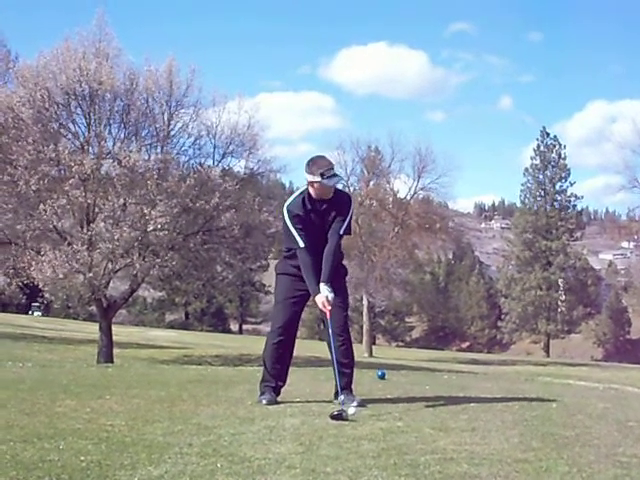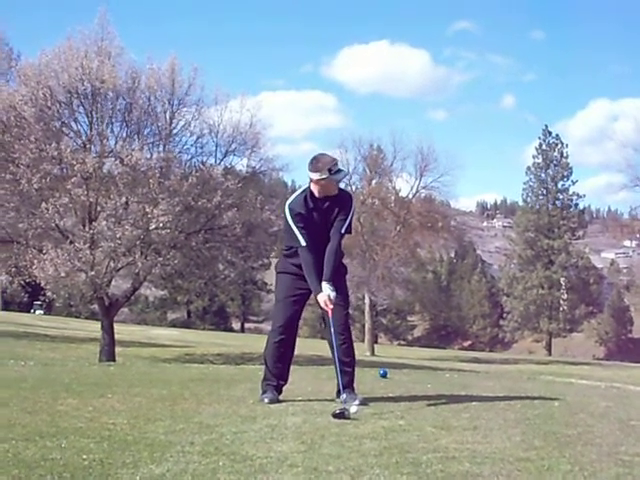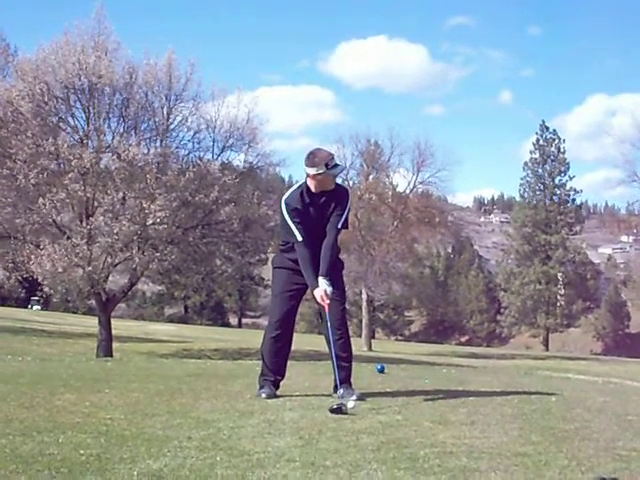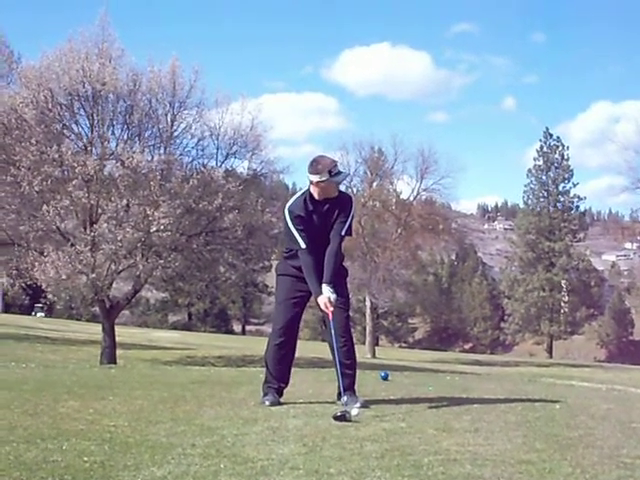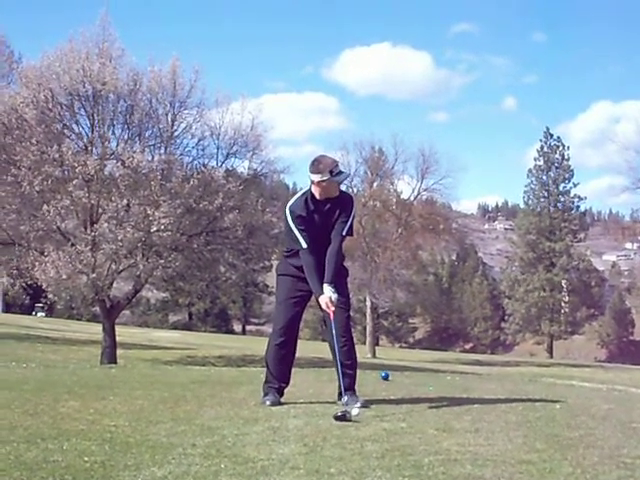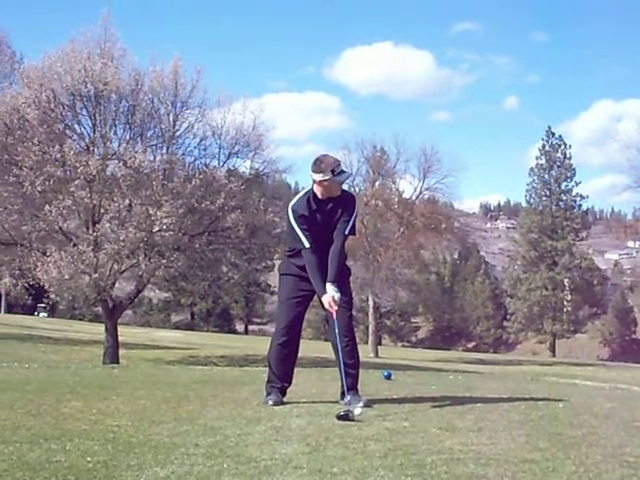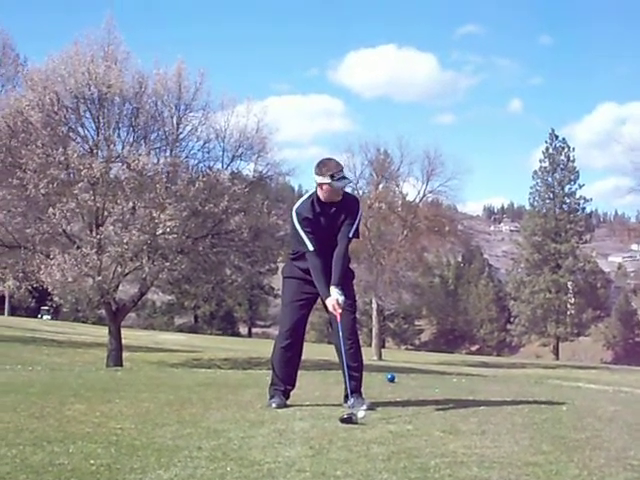
dt=0.2s
person 1, frame 1
left shoulder: (343, 201)
right shoulder: (293, 206)
left elbow: (333, 243)
right elbow: (303, 250)
left wrist: (325, 284)
right wrist: (315, 291)
left hip: (330, 270)
right hip: (294, 269)
left knee: (340, 327)
right knee: (282, 326)
left ankle: (344, 390)
right ankle: (269, 388)
person 1, frame 2
left shoulder: (344, 200)
right shoulder: (295, 205)
left elbow: (335, 242)
right elbow: (305, 250)
left wrist: (327, 283)
right wrist: (317, 290)
left hip: (331, 269)
right hip: (294, 268)
left knee: (341, 325)
right knee: (283, 325)
left ankle: (346, 389)
right ankle: (271, 386)
person 1, frame 3
left shoulder: (340, 194)
right shoulder: (291, 200)
left elbow: (331, 237)
right elbow: (301, 245)
left wrist: (323, 278)
right wrist: (313, 285)
left hip: (327, 264)
right hip: (290, 263)
left knee: (337, 320)
right knee: (279, 320)
left ankle: (343, 384)
right ankle: (268, 381)
person 1, frame 4
left shoulder: (344, 202)
right shoulder: (295, 207)
left elbow: (335, 244)
right elbow: (305, 252)
left wrist: (328, 286)
right wrist: (317, 292)
left hip: (331, 271)
right hip: (295, 271)
left knee: (341, 327)
right knee: (283, 327)
left ankle: (348, 391)
right ankle: (272, 389)
person 1, frame 5
left shoulder: (345, 201)
right shoulder: (296, 207)
left elbow: (335, 244)
right elbow: (306, 252)
left wrist: (328, 285)
right wrist: (318, 292)
left hip: (332, 271)
right hip: (295, 270)
left knee: (342, 328)
right knee: (283, 327)
left ankle: (348, 391)
right ankle: (273, 389)
person 1, frame 6
left shoulder: (347, 201)
right shoulder: (298, 207)
left elbow: (338, 244)
right elbow: (309, 251)
left wrist: (332, 284)
right wrist: (322, 291)
left hip: (334, 270)
right hip: (298, 270)
left knee: (344, 327)
right knee: (286, 327)
left ankle: (350, 391)
right ankle: (275, 388)
person 1, frame 7
left shoulder: (351, 204)
right shoulder: (302, 210)
left elbow: (342, 247)
right elbow: (313, 255)
left wrist: (336, 287)
right wrist: (325, 294)
left hip: (338, 274)
right hip: (302, 272)
left knee: (348, 330)
right knee: (289, 329)
left ankle: (354, 393)
right ankle: (279, 391)
